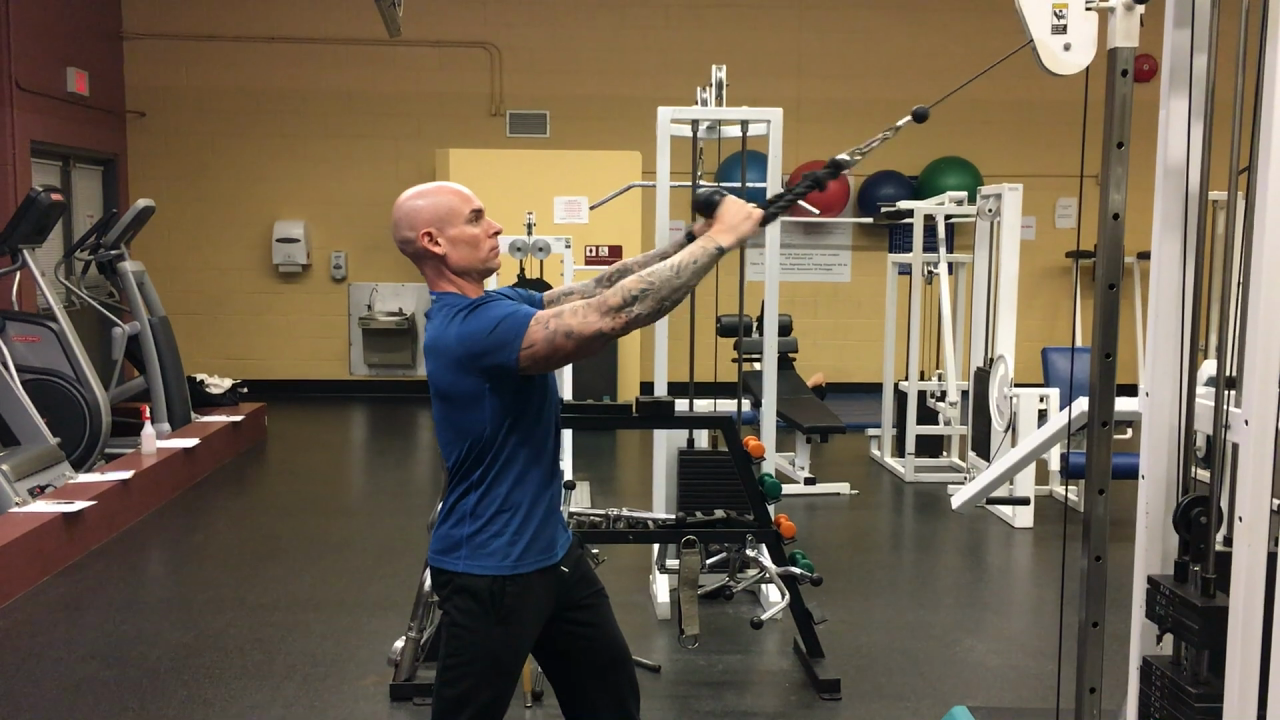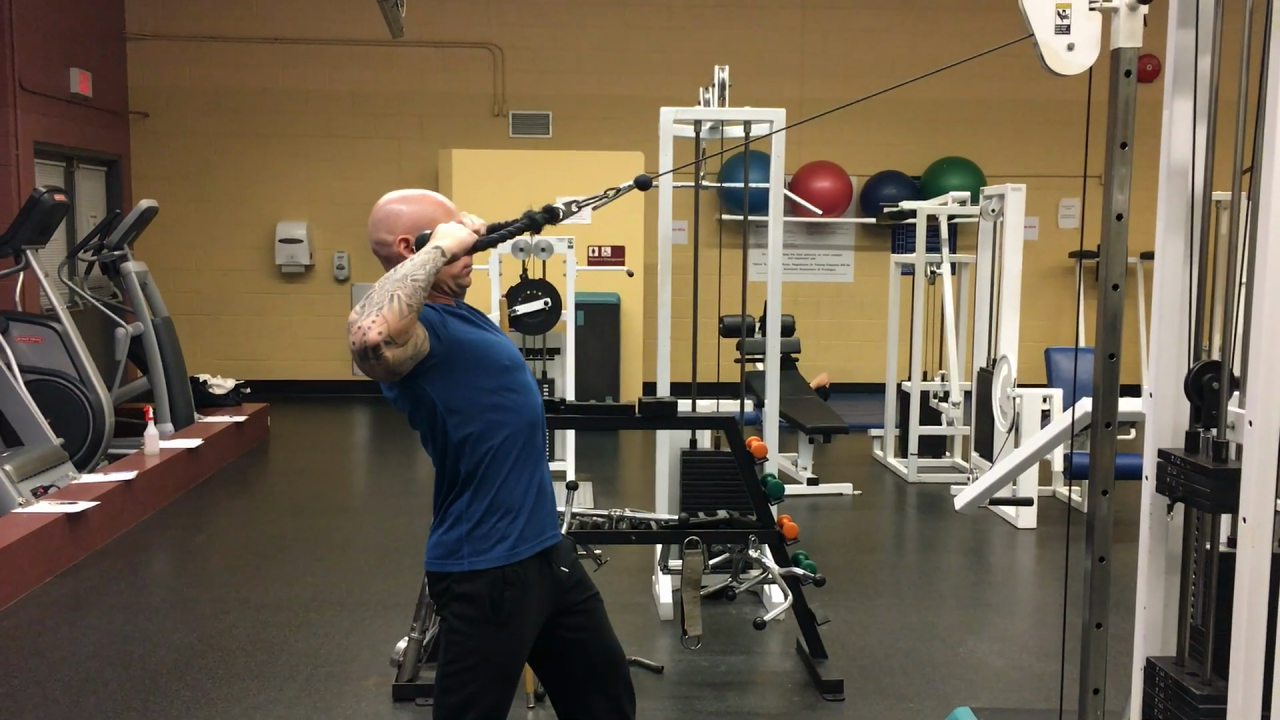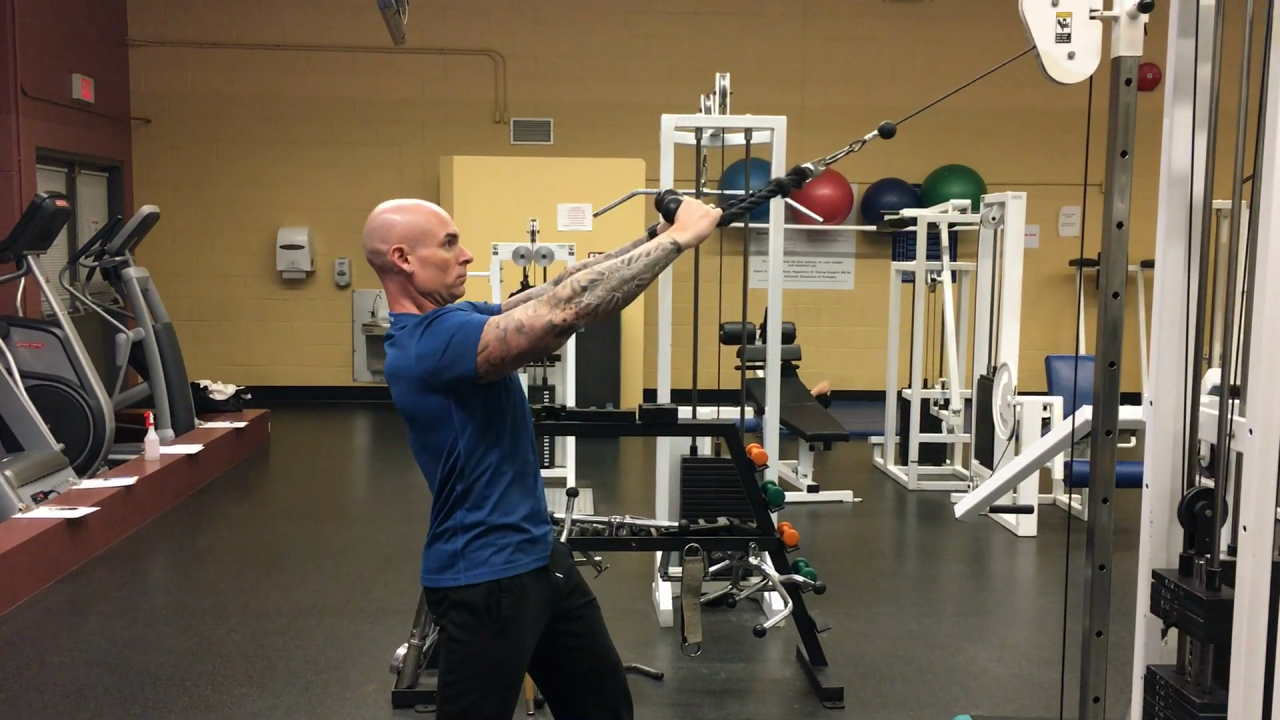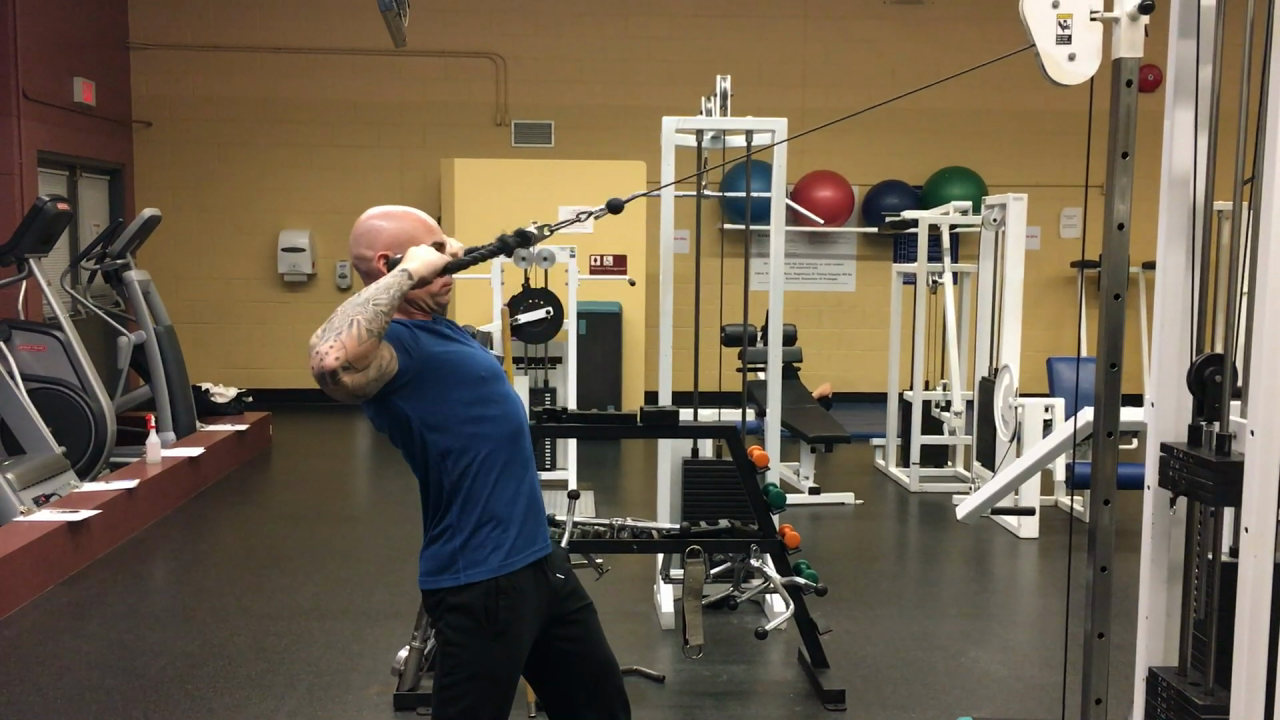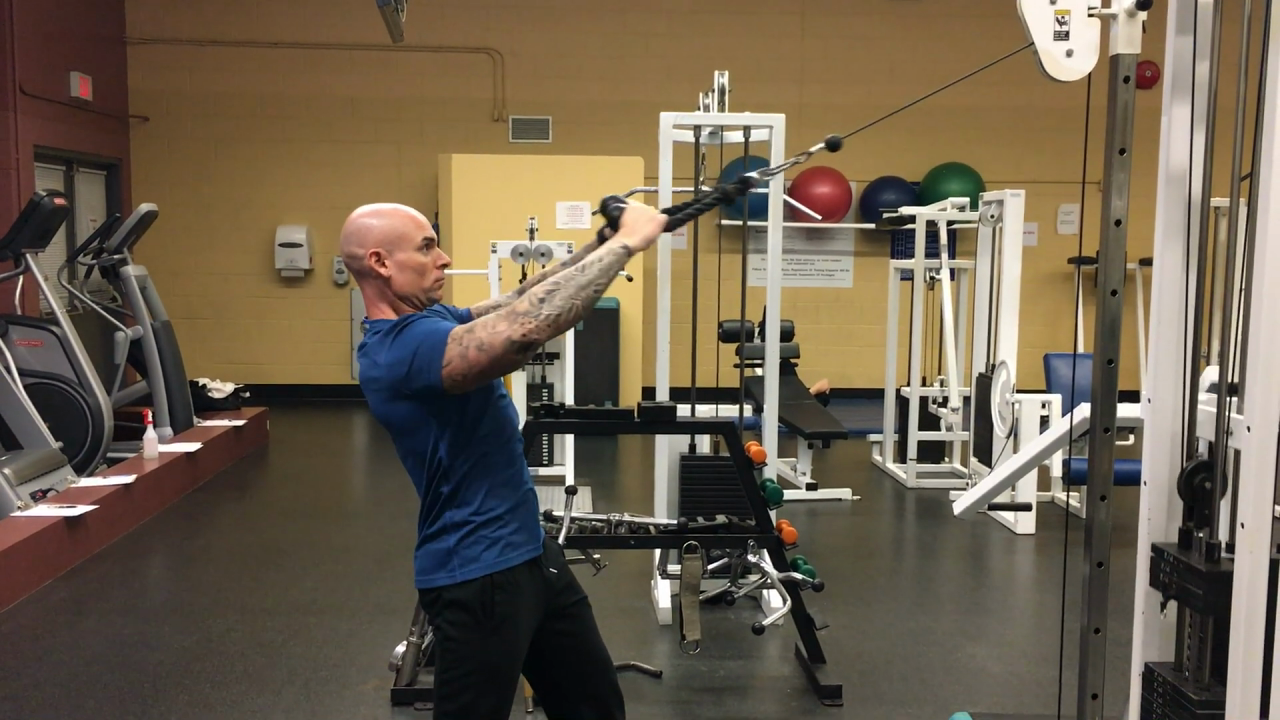
dt=1s
person 1, frame 1
left shoulder: (497, 303)
right shoulder: (470, 329)
left elbow: (598, 289)
right elbow: (611, 318)
left wrist: (693, 237)
right wrist: (718, 239)
left hip: (549, 549)
right hip: (490, 570)
person 1, frame 2
left shoulder: (449, 314)
right shoulder: (413, 329)
right elbow: (369, 335)
left wrist: (465, 239)
right wrist: (441, 248)
left hip: (544, 547)
right hip: (487, 567)
person 1, frame 3
left shoulder: (445, 322)
right shoulder: (431, 344)
left elbow: (546, 298)
right elbow: (565, 310)
left wrist: (655, 237)
right wrist: (677, 239)
left hip: (537, 554)
right hip: (485, 578)
person 1, frame 4
left shoulder: (431, 328)
right shoulder: (389, 346)
right elbow: (330, 361)
left wrist: (445, 259)
right wrist: (409, 272)
left hip: (537, 557)
right hip: (481, 578)
person 1, frame 5
left shoulder: (427, 322)
right shoulder: (403, 350)
left elbow: (517, 302)
right elbow: (527, 327)
left wrist: (601, 243)
right wrist: (625, 244)
left hip: (528, 551)
right hip: (477, 575)
